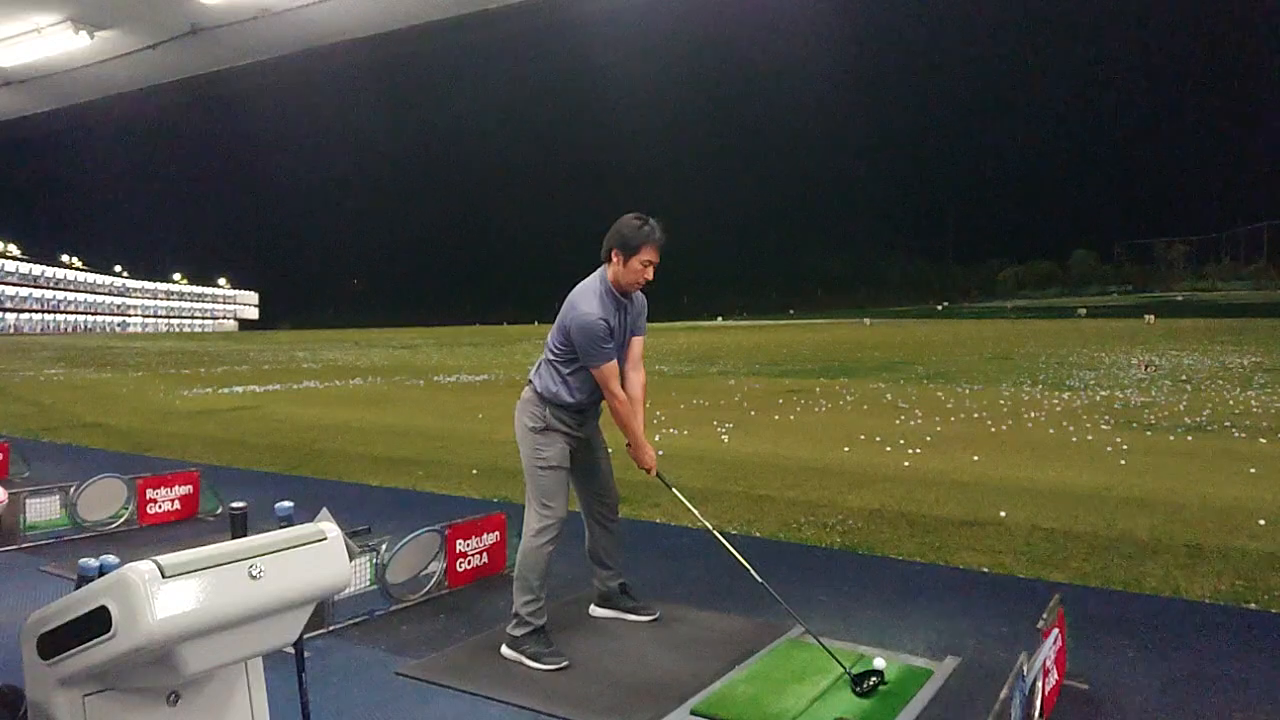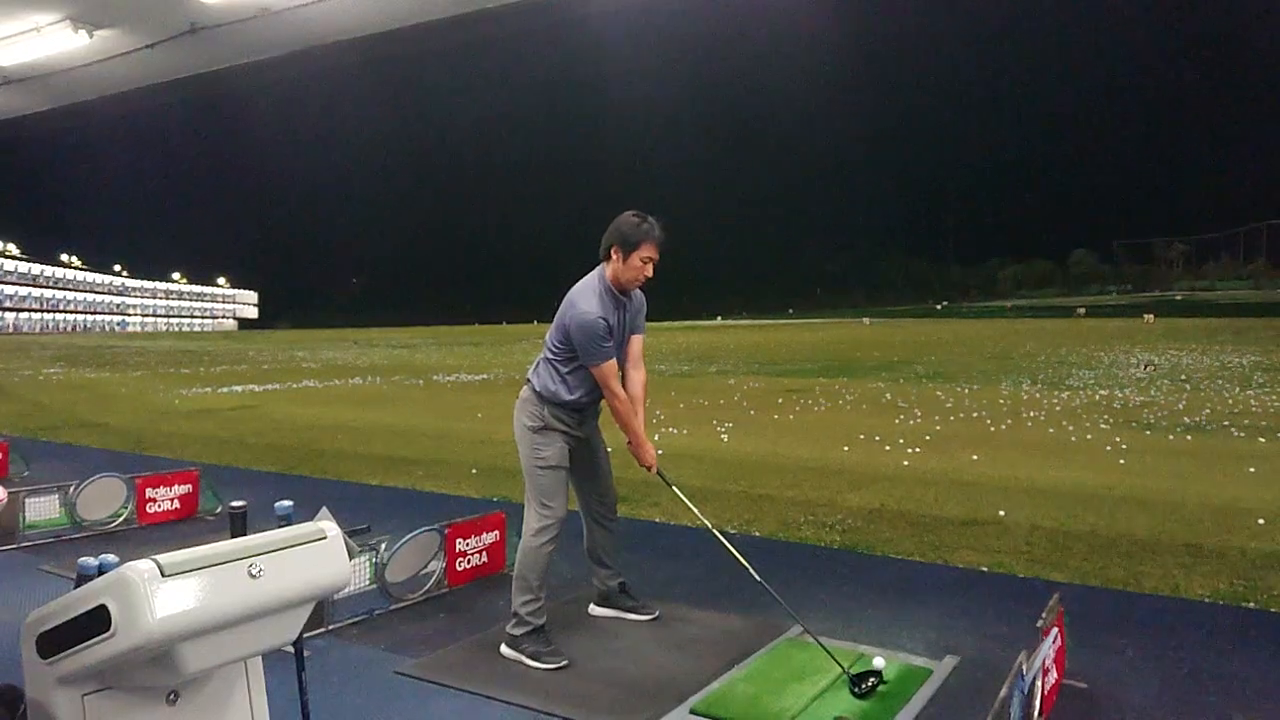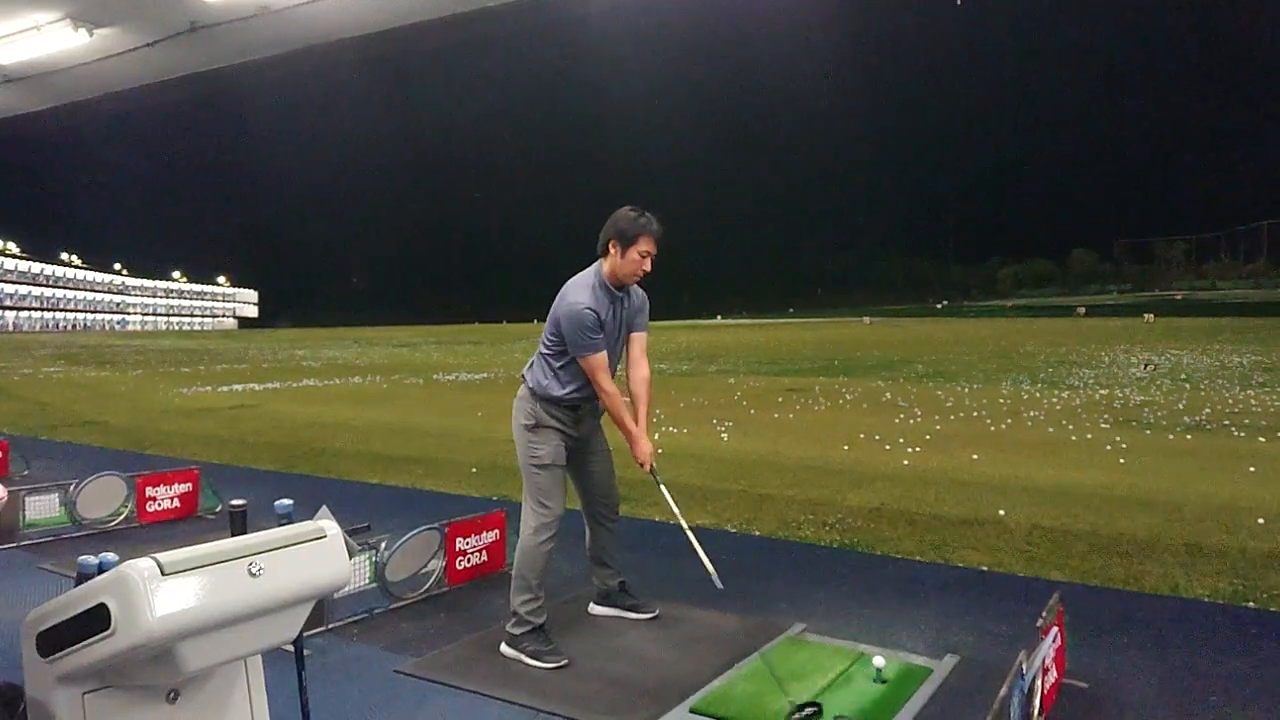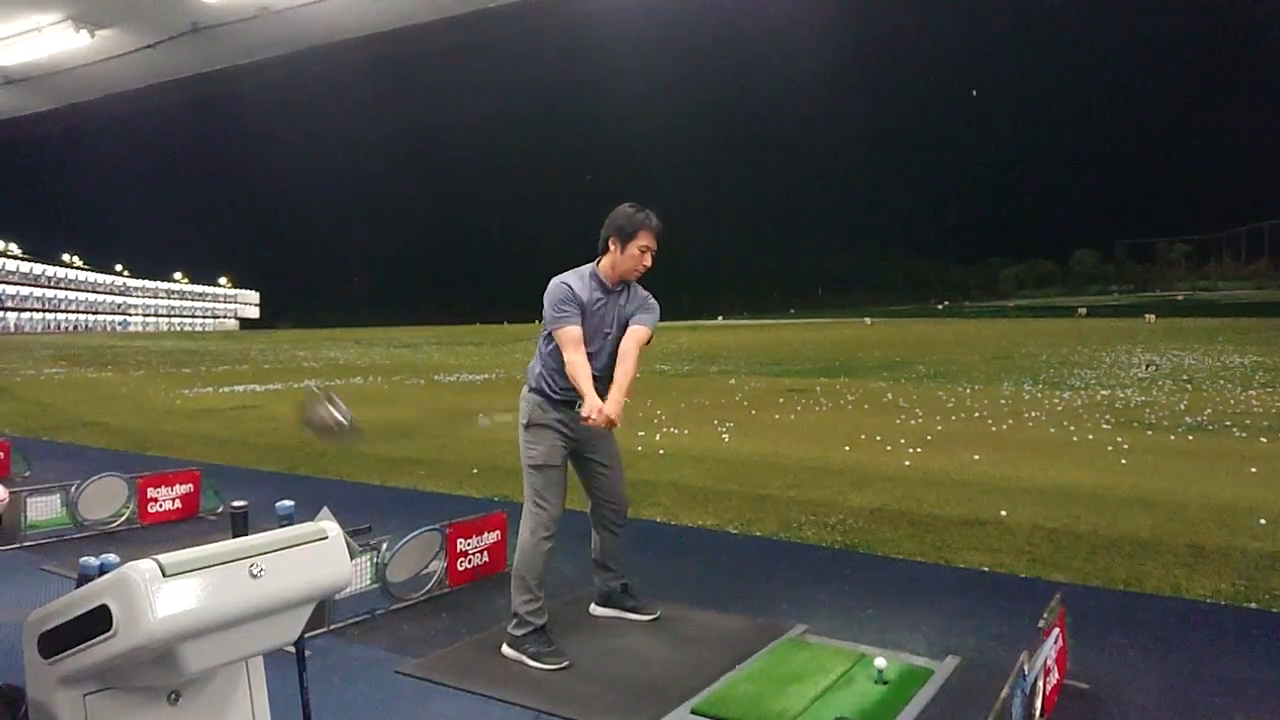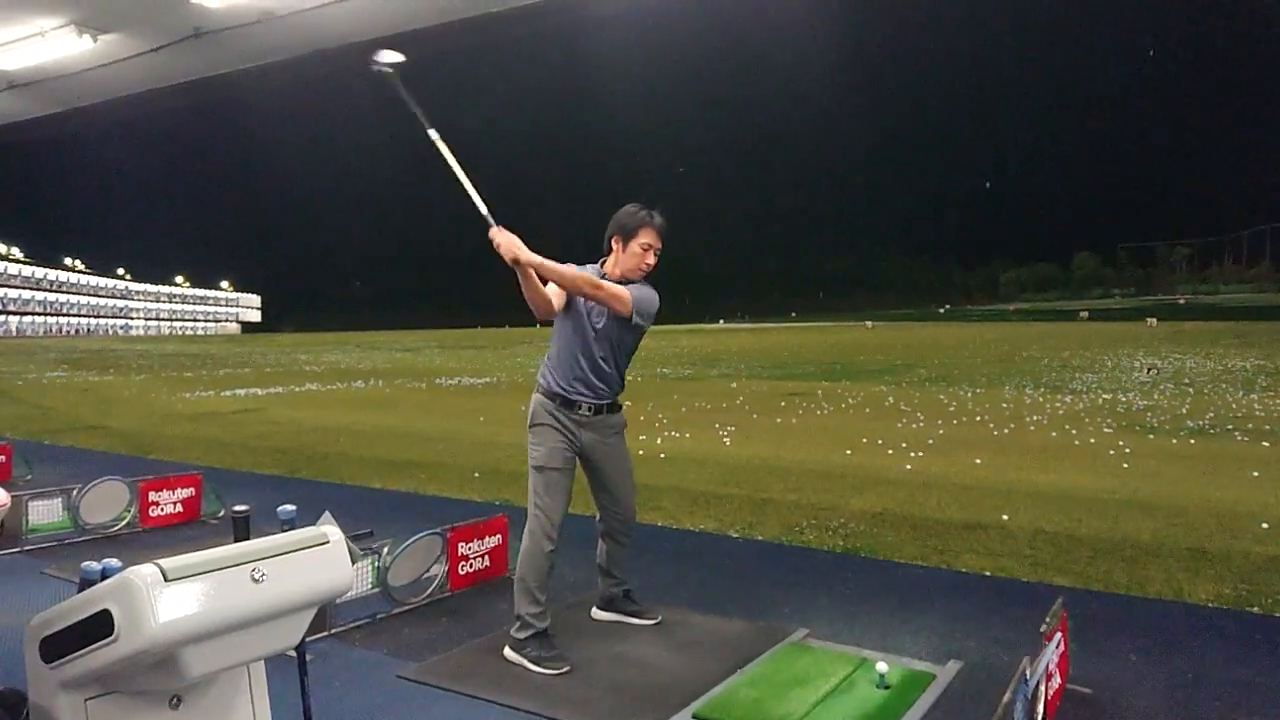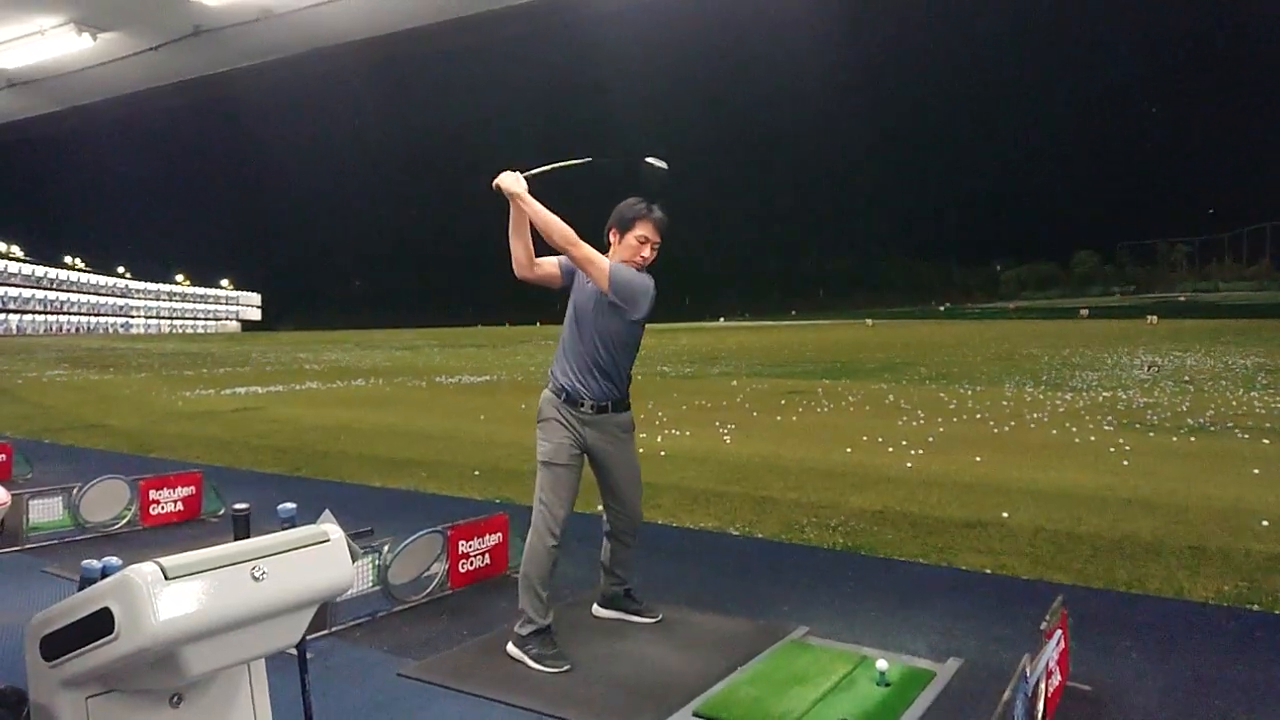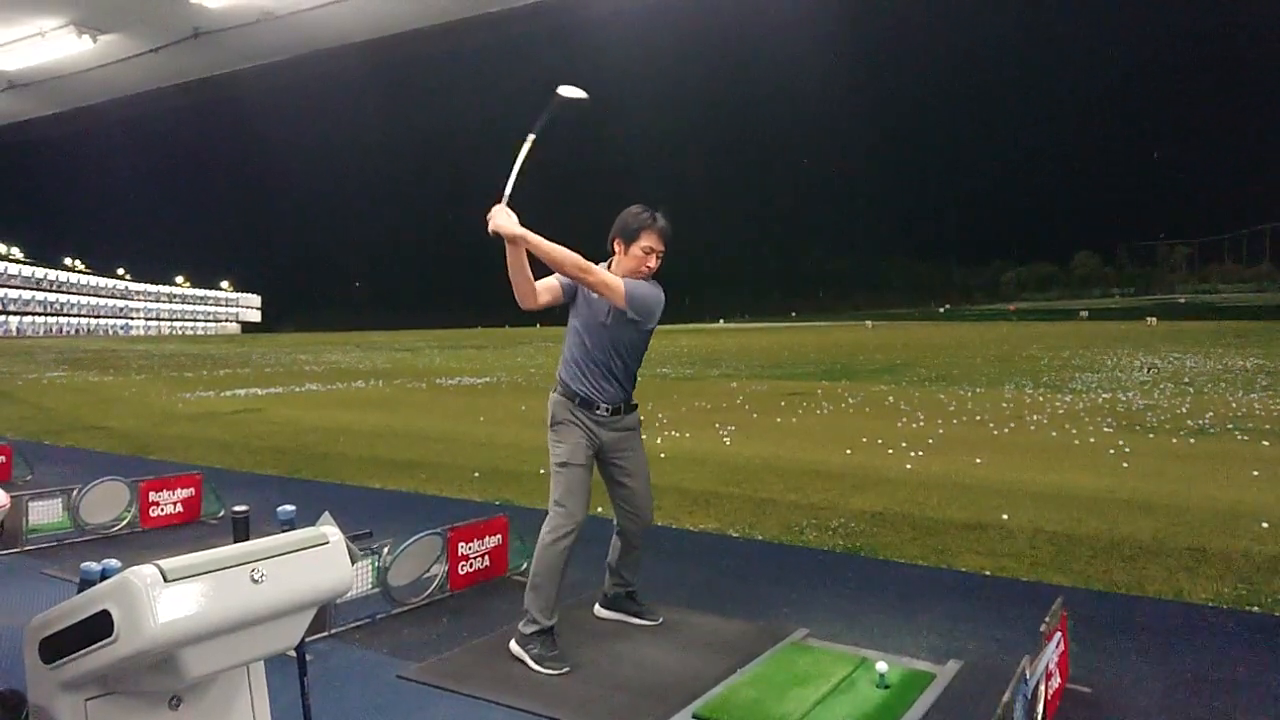
dt=0.7s
person 1, frame 1
left shoulder: (636, 301)
right shoulder: (588, 312)
left elbow: (634, 371)
right elbow: (613, 391)
left wrist: (640, 435)
right wrist: (640, 446)
left hip: (583, 416)
right hip: (547, 417)
left knee: (604, 505)
right knee: (547, 518)
left ankle: (609, 594)
right ankle: (523, 632)
person 1, frame 2
left shoulder: (635, 300)
right shoulder: (587, 311)
left elbow: (634, 369)
right elbow: (613, 390)
left wrist: (641, 432)
right wrist: (640, 444)
left hip: (582, 414)
right hip: (546, 416)
left knee: (602, 504)
right knee: (546, 518)
left ankle: (609, 593)
right ankle: (522, 631)
person 1, frame 3
left shoulder: (636, 299)
right shoulder: (579, 303)
left elbow: (638, 365)
right elbow: (602, 382)
left wrist: (643, 430)
right wrist: (633, 438)
left hip: (583, 413)
right hip: (543, 412)
left knee: (604, 504)
right knee: (544, 517)
left ankle: (609, 592)
right ankle: (522, 630)
person 1, frame 4
left shoulder: (645, 305)
right shoulder: (566, 287)
left elbow: (629, 353)
right elbow: (572, 352)
left wrist: (613, 404)
right wrist: (587, 397)
left hip: (594, 413)
right hip: (546, 409)
left knee: (613, 505)
right knee: (543, 518)
left ankle: (610, 594)
right ankle: (523, 631)
person 1, frame 5
left shoulder: (645, 298)
right shoulder: (567, 275)
left elbow: (594, 290)
right elbow: (547, 308)
left wrist: (532, 258)
right wrist: (525, 270)
left hip: (606, 419)
right hip: (555, 412)
left knee: (620, 513)
right knee: (545, 522)
left ankle: (612, 597)
right ankle: (525, 635)
person 1, frame 6
left shoulder: (640, 287)
right shoulder: (583, 270)
left elbow: (570, 242)
right elbow: (526, 268)
left wrist: (522, 195)
right wrist: (515, 203)
left hip: (612, 419)
right hip: (562, 411)
left knee: (627, 514)
right knee: (549, 520)
left ankle: (613, 595)
right ankle: (528, 632)
person 1, frame 7
left shoulder: (650, 296)
right shoulder: (580, 279)
left elbow: (584, 272)
right elbow: (530, 298)
left wrist: (520, 232)
right wrist: (511, 241)
left hip: (621, 420)
right hip: (574, 413)
left knee: (637, 515)
right knee: (567, 516)
left ankle: (617, 596)
right ankle: (532, 632)
